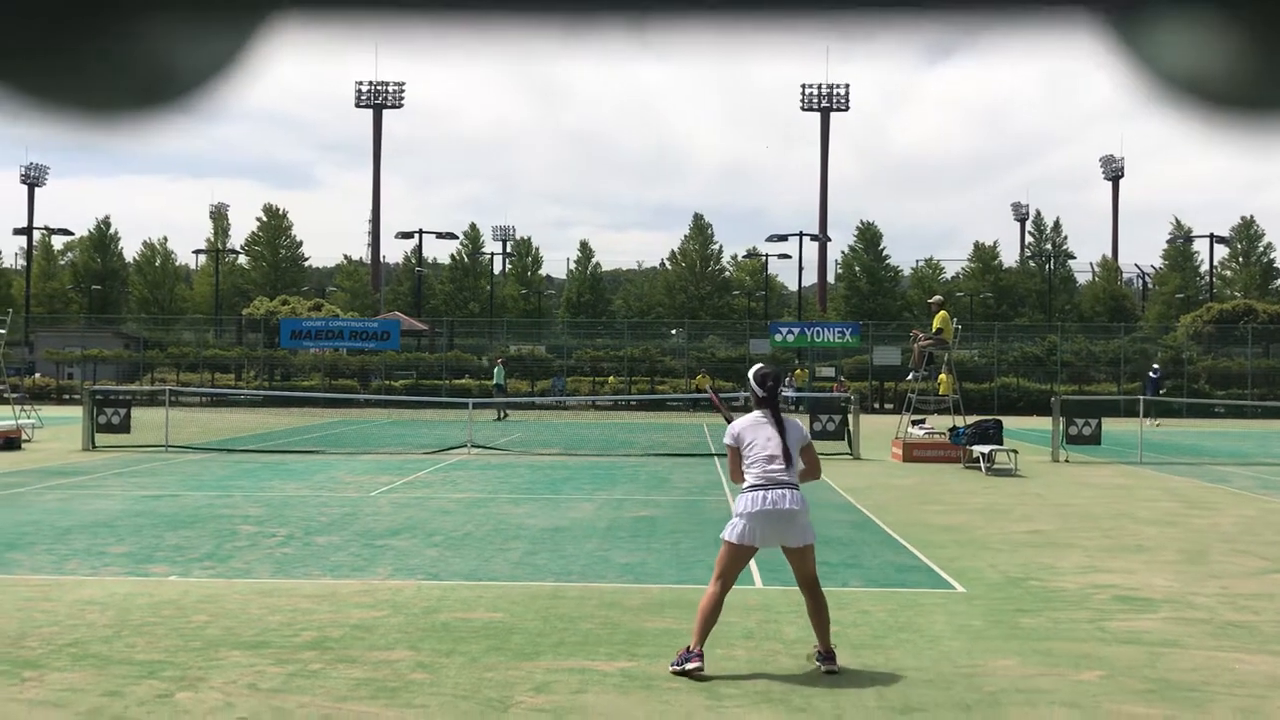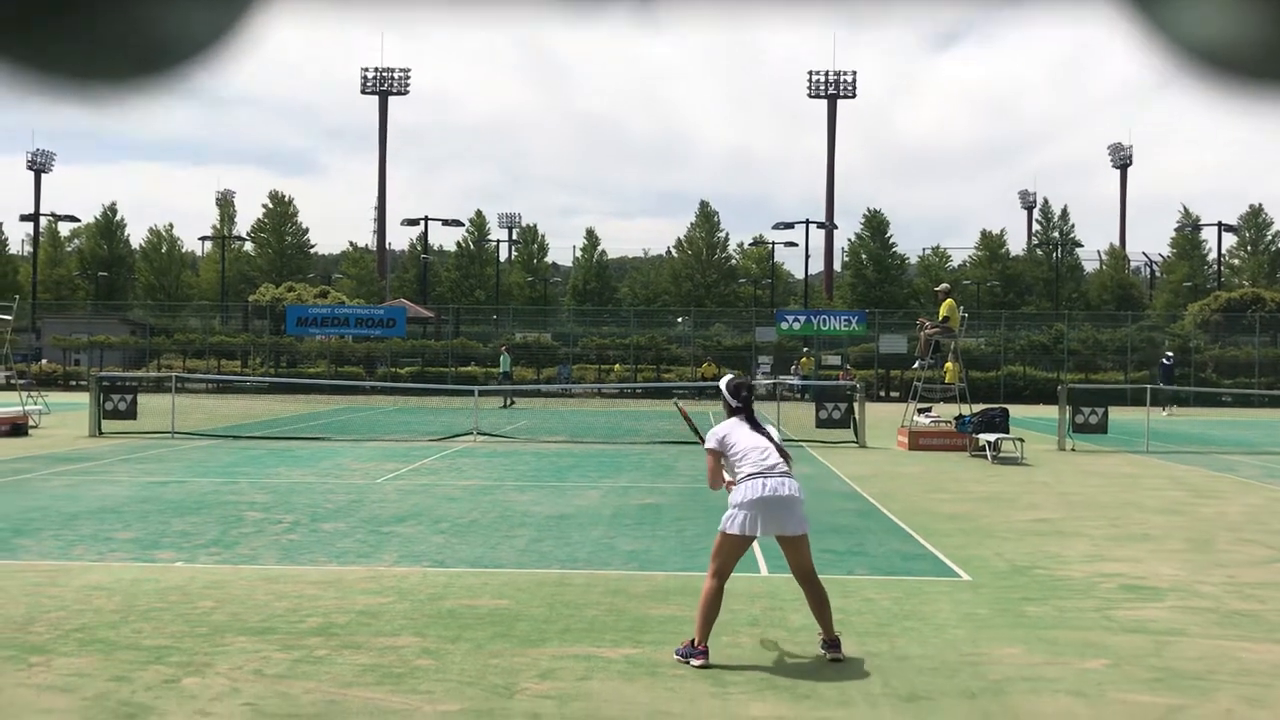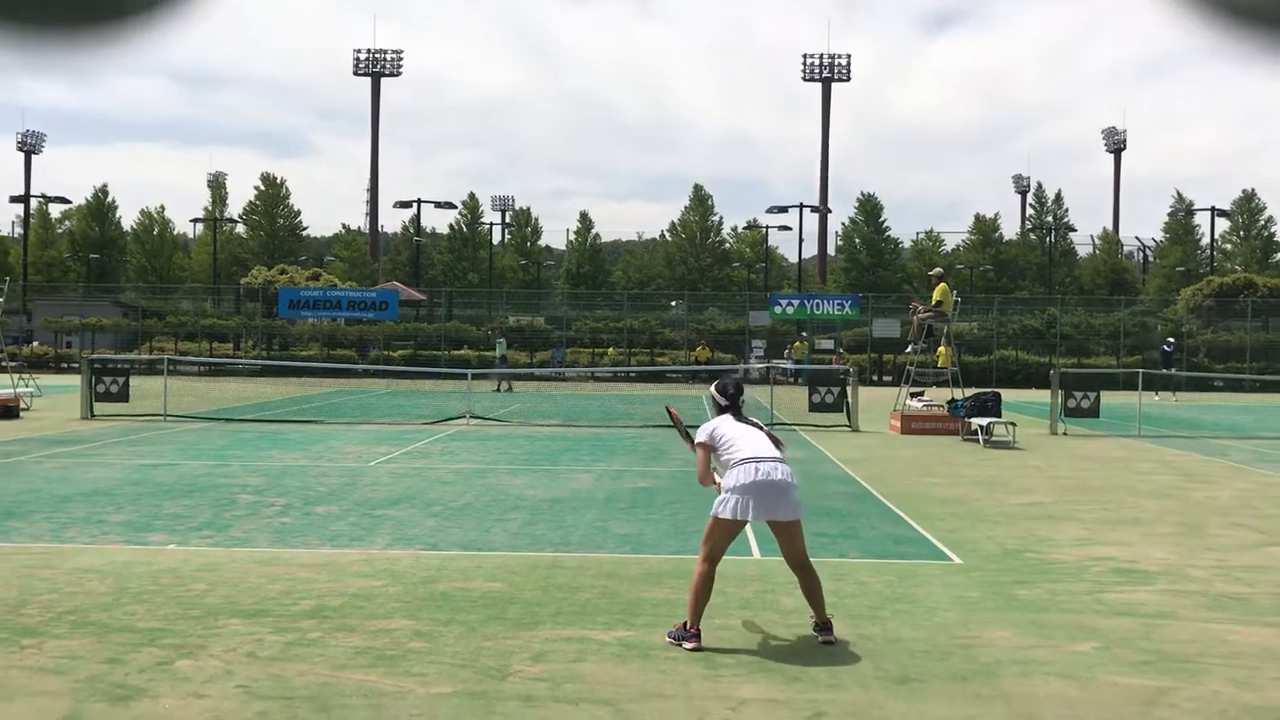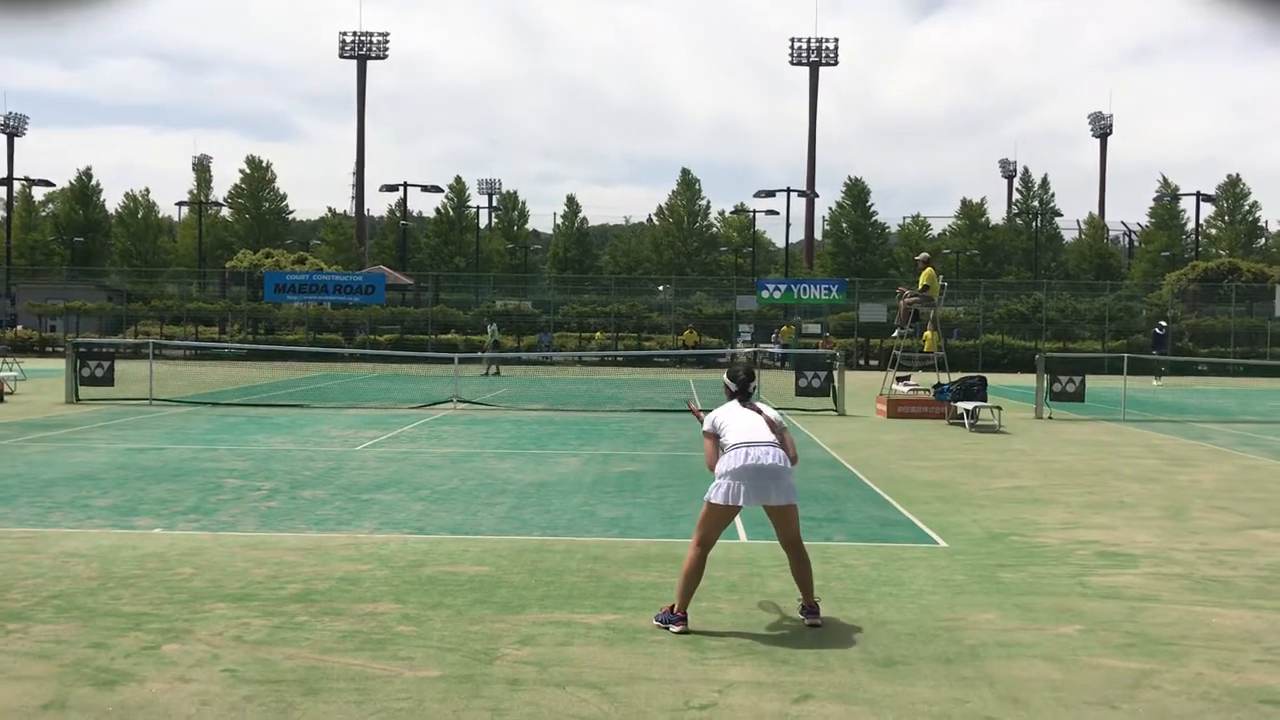
dt=0.3s
person 1, frame 1
left shoulder: (738, 427)
right shoulder: (796, 427)
right elbow: (814, 472)
left hip: (752, 505)
right hip: (792, 504)
left knee: (719, 583)
right knee: (810, 584)
left ankle: (694, 652)
right ankle: (826, 654)
person 1, frame 2
left shoulder: (718, 432)
right shoulder: (768, 429)
left elbow: (714, 483)
left wrist: (727, 479)
left hip: (751, 496)
right hip: (789, 493)
left knee: (717, 574)
right knee: (807, 575)
left ankle: (698, 647)
right ankle: (831, 642)
person 1, frame 3
left shoulder: (708, 428)
right shoulder: (756, 424)
left elbow: (703, 477)
left wrist: (716, 480)
left hip: (744, 480)
right hip: (782, 477)
left knee: (707, 558)
right knee: (799, 560)
left ankle: (691, 630)
right ankle: (823, 624)
person 1, frame 4
left shoulder: (715, 415)
right shoulder: (770, 412)
left elbow: (712, 464)
right elbow: (792, 456)
left hip: (736, 465)
right hip: (777, 464)
left knee: (701, 543)
right knee: (793, 543)
left ankle: (677, 613)
right ankle: (810, 608)
